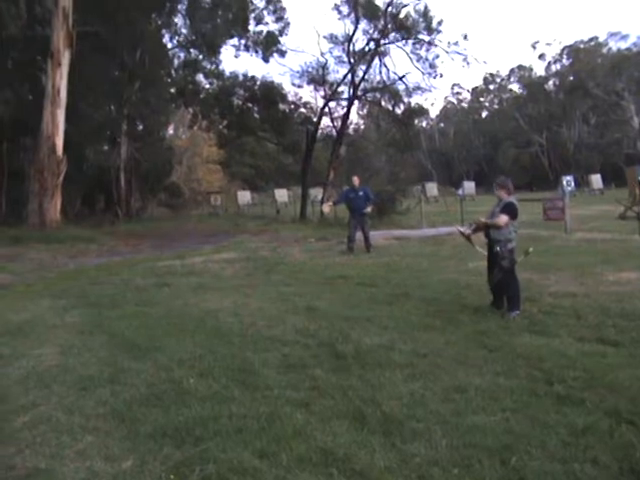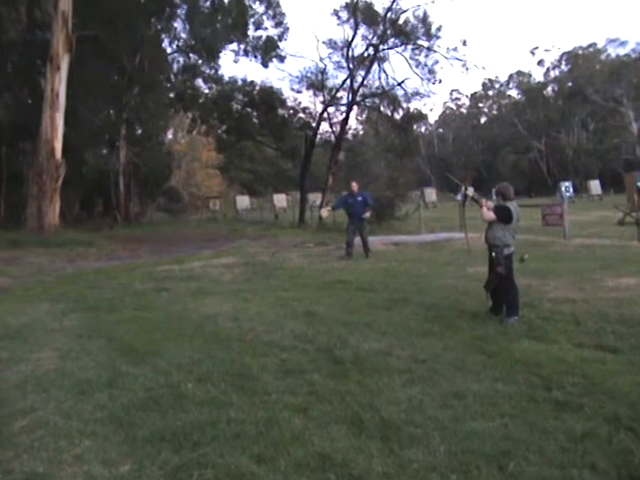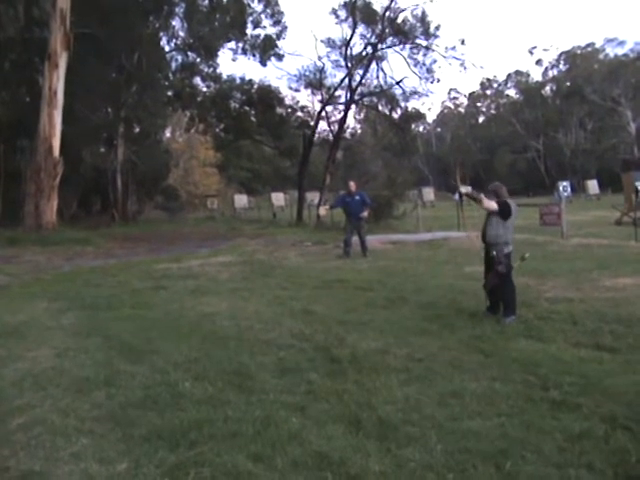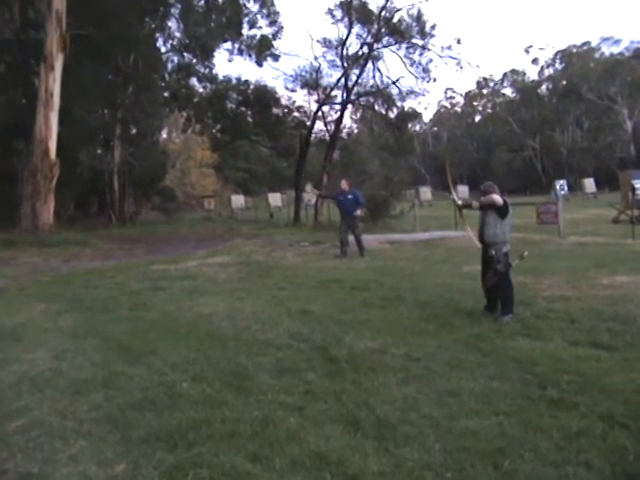
dt=1s
person 1, frame 1
left shoulder: (510, 204)
right shoulder: (500, 203)
left elbow: (500, 222)
right elbow: (491, 223)
left wrist: (484, 222)
right wrist: (474, 229)
left hip: (504, 246)
right hip: (494, 244)
left knee: (508, 276)
right knee: (493, 275)
left ankle: (514, 308)
right ankle: (498, 303)
person 1, frame 2
left shoulder: (506, 209)
right shoulder: (506, 207)
left elbow: (486, 217)
right elbow: (491, 206)
left wrist: (483, 206)
left hip: (503, 251)
right hip: (496, 250)
left knee: (507, 282)
right knee: (495, 281)
left ankle: (513, 313)
right ankle: (497, 308)
person 1, frame 3
left shoulder: (506, 205)
right shoulder: (495, 204)
left elbow: (486, 204)
right elbow: (480, 199)
left wrist: (483, 199)
right wrist: (468, 194)
left hip: (501, 250)
right hip: (491, 249)
left knee: (504, 281)
right knee: (490, 280)
left ankle: (510, 313)
right ankle: (494, 308)
person 1, frame 4
left shoulder: (502, 204)
right shoulder: (488, 205)
left elbow: (494, 197)
right elbow: (475, 204)
left wrist: (483, 200)
right wrist: (462, 204)
left hip: (499, 249)
right hip: (488, 248)
left knee: (502, 280)
right knee: (487, 279)
left ankle: (507, 312)
right ankle: (491, 307)
